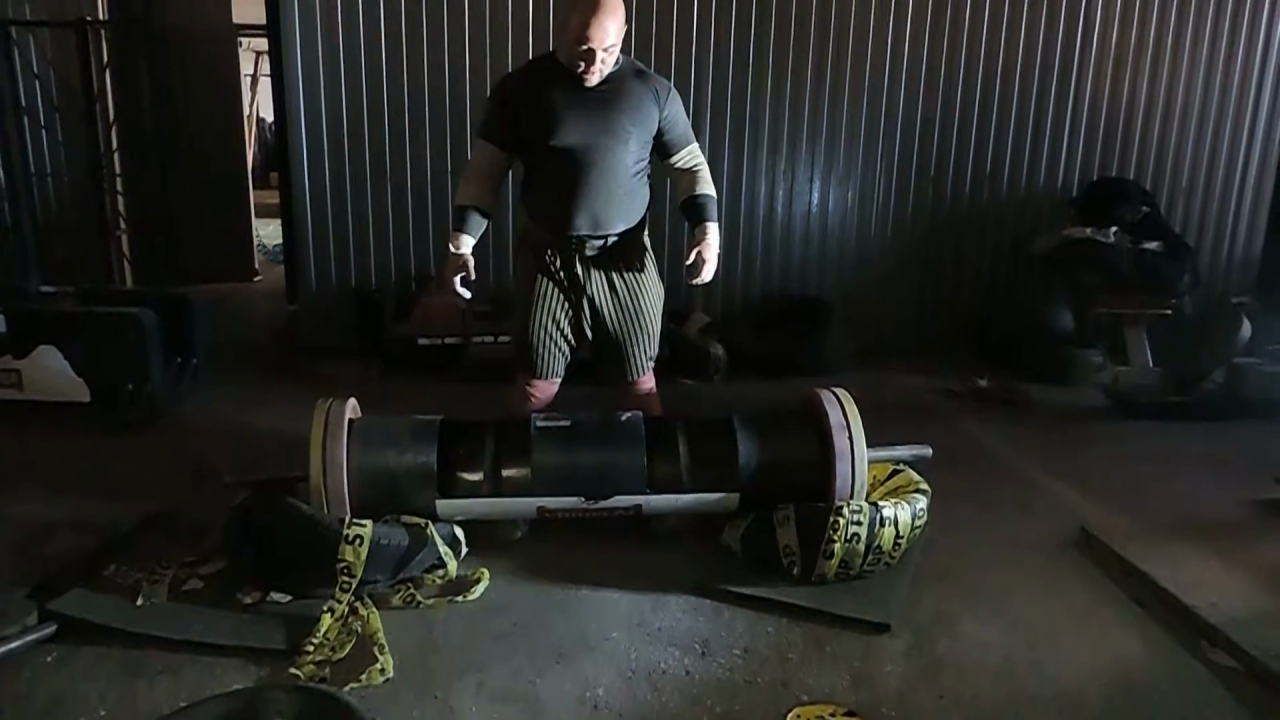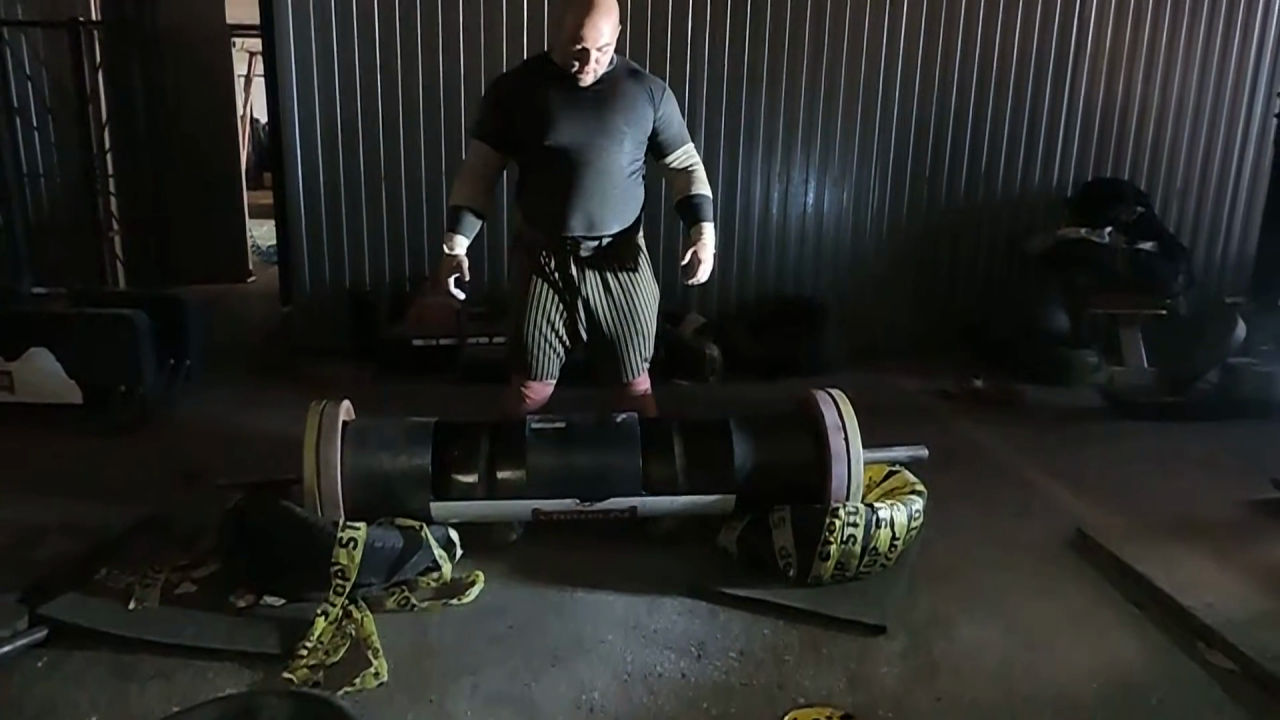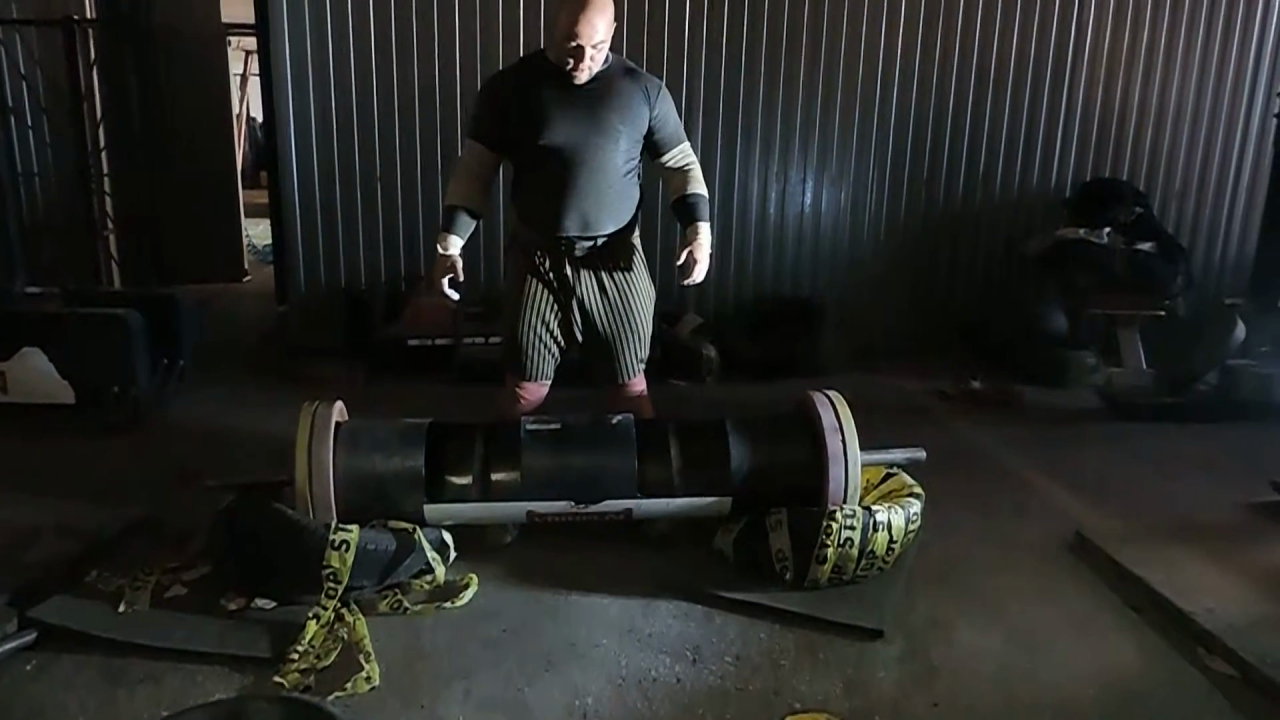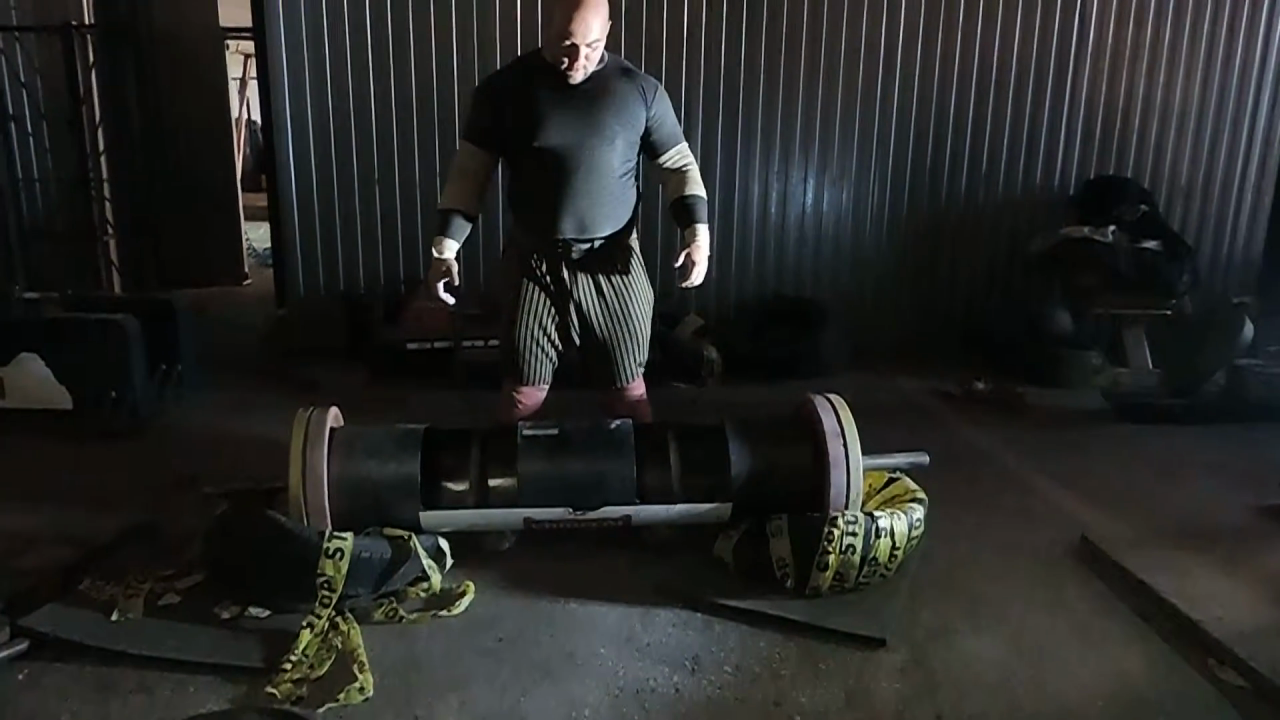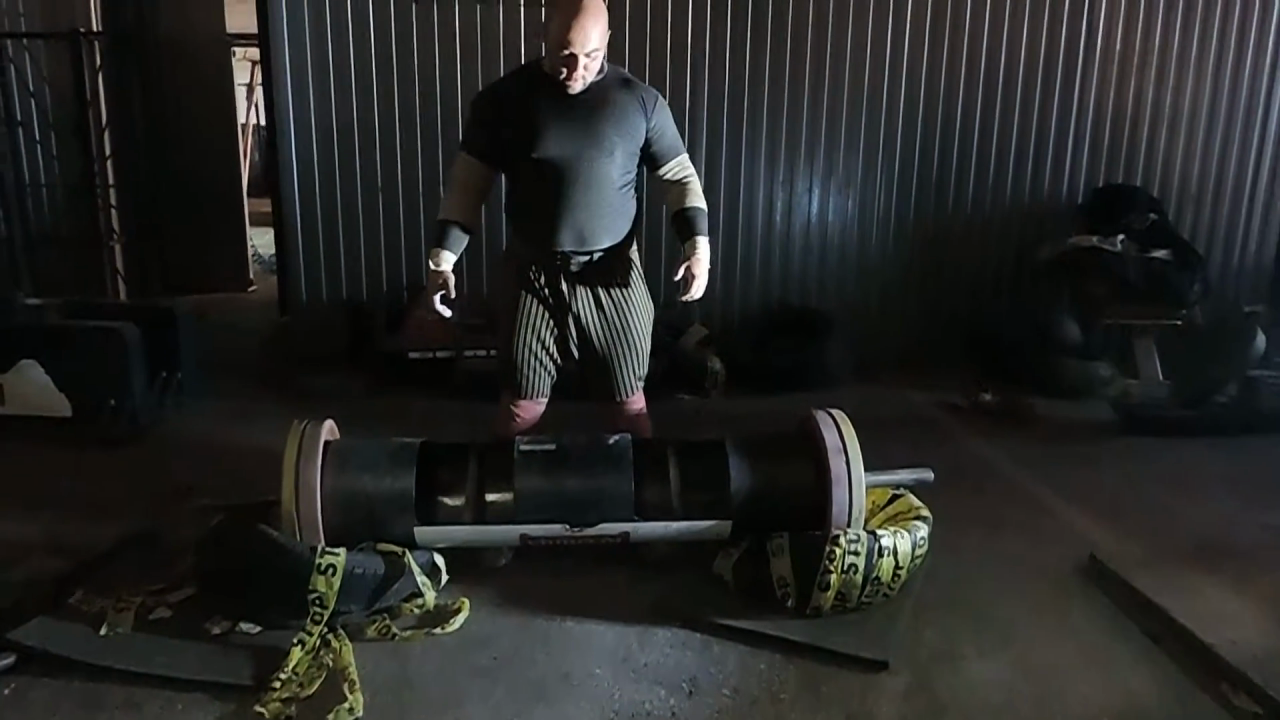
dt=0.2s
person 1, frame 1
left shoulder: (653, 91)
right shoulder: (521, 87)
left elbow: (689, 164)
right elbow: (484, 169)
left wrist: (708, 230)
right wrist: (462, 242)
left hip: (625, 258)
right hip: (546, 257)
left knee: (640, 378)
right knee: (537, 383)
person 1, frame 2
left shoulder: (648, 91)
right shoulder: (516, 88)
left elbow: (684, 164)
right elbow: (479, 169)
left wrist: (702, 231)
right wrist: (456, 243)
left hip: (619, 261)
right hip: (541, 259)
left knee: (634, 379)
right knee: (530, 385)
person 1, frame 3
left shoulder: (644, 89)
right shoulder: (510, 86)
left elbow: (680, 163)
right elbow: (474, 168)
left wrist: (699, 230)
right wrist: (450, 243)
left hip: (615, 260)
right hip: (537, 259)
left knee: (630, 380)
right knee: (526, 385)
person 1, frame 4
left shoulder: (640, 89)
right shoulder: (505, 87)
left elbow: (678, 164)
right elbow: (469, 170)
left wrist: (697, 232)
right wrist: (445, 246)
left hip: (613, 262)
right hip: (533, 261)
left knee: (629, 385)
right knee: (524, 390)
person 1, frame 5
left shoulder: (640, 100)
right shoulder: (503, 98)
left elbow: (679, 176)
right elbow: (467, 183)
left wrist: (697, 244)
right wrist: (443, 259)
left hip: (612, 275)
right hip: (532, 274)
left knee: (629, 399)
right knee: (522, 404)
